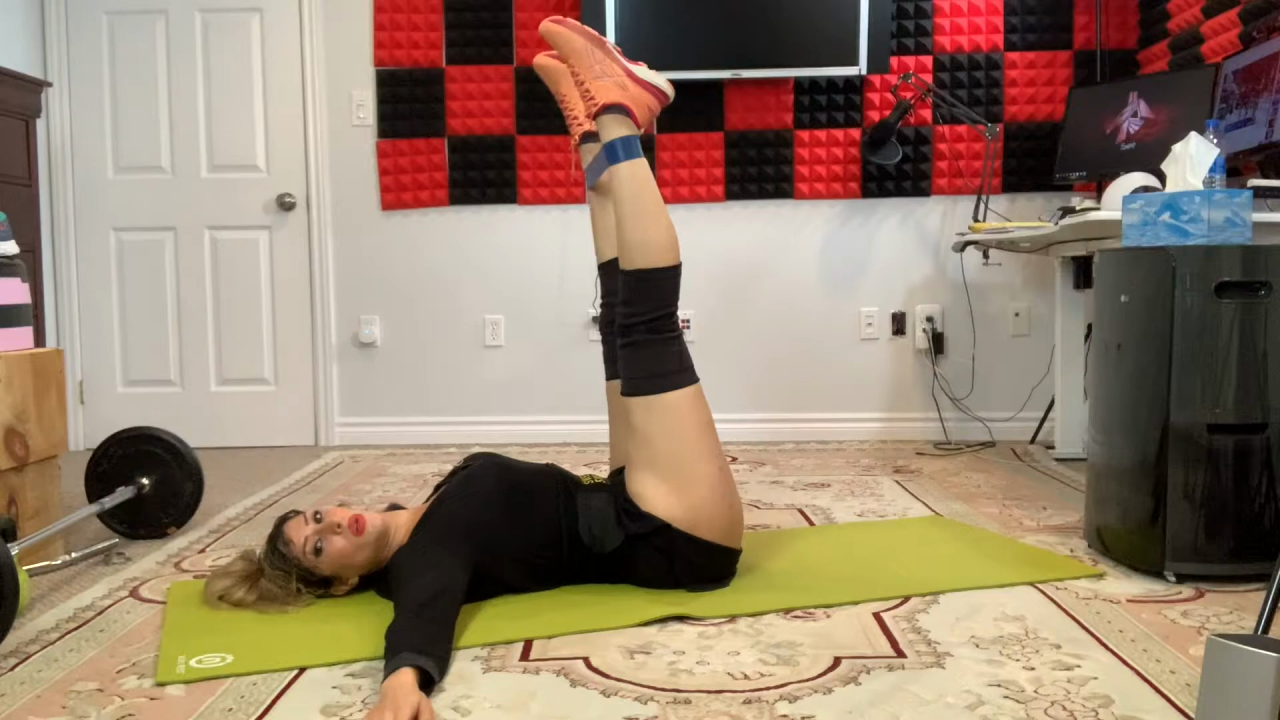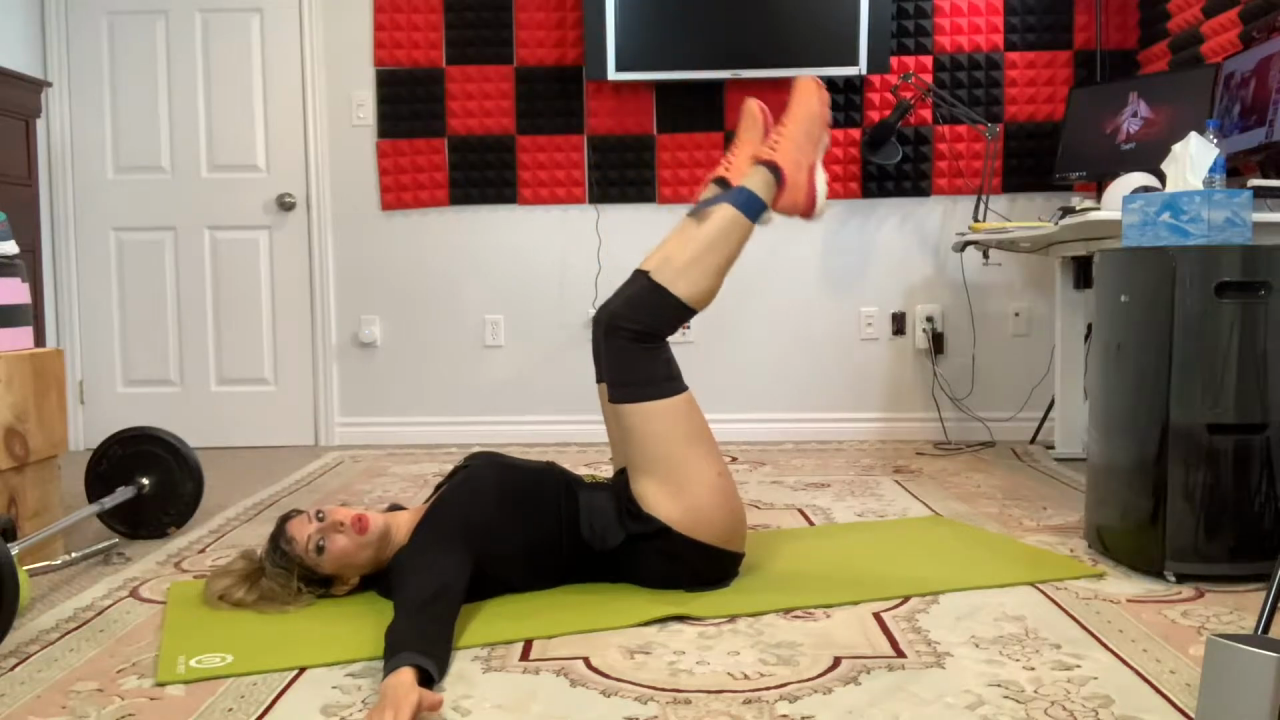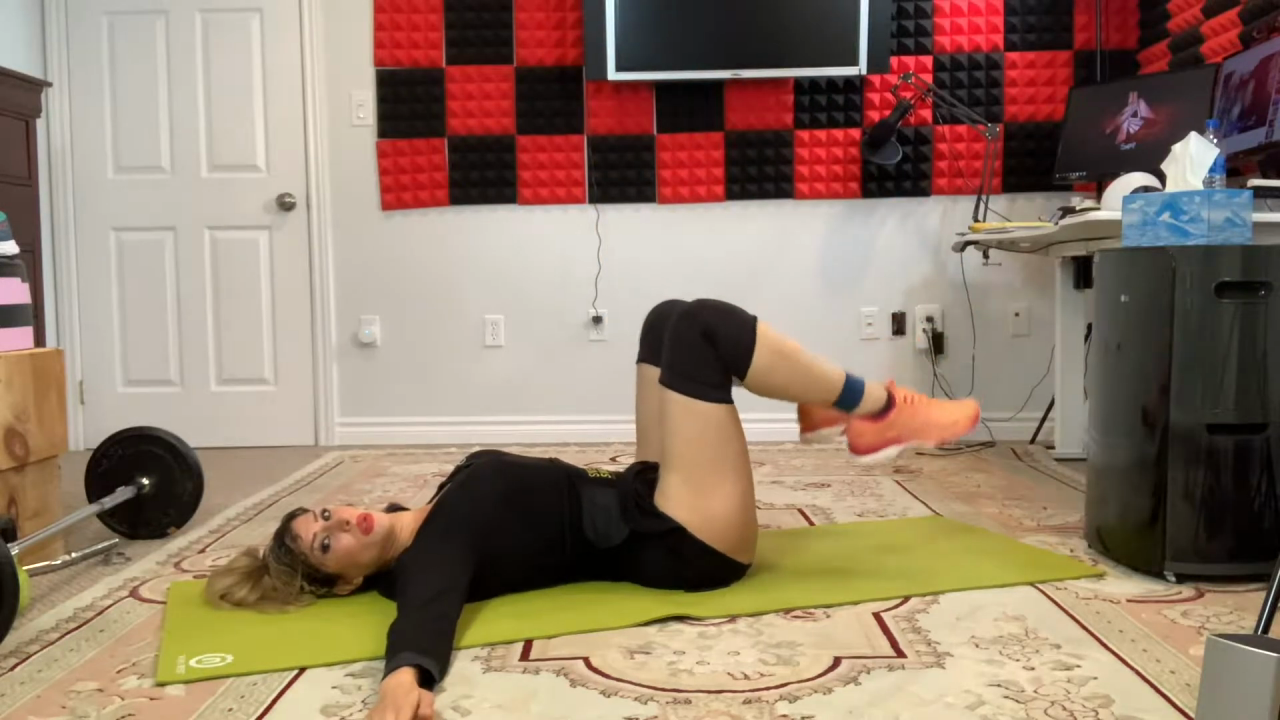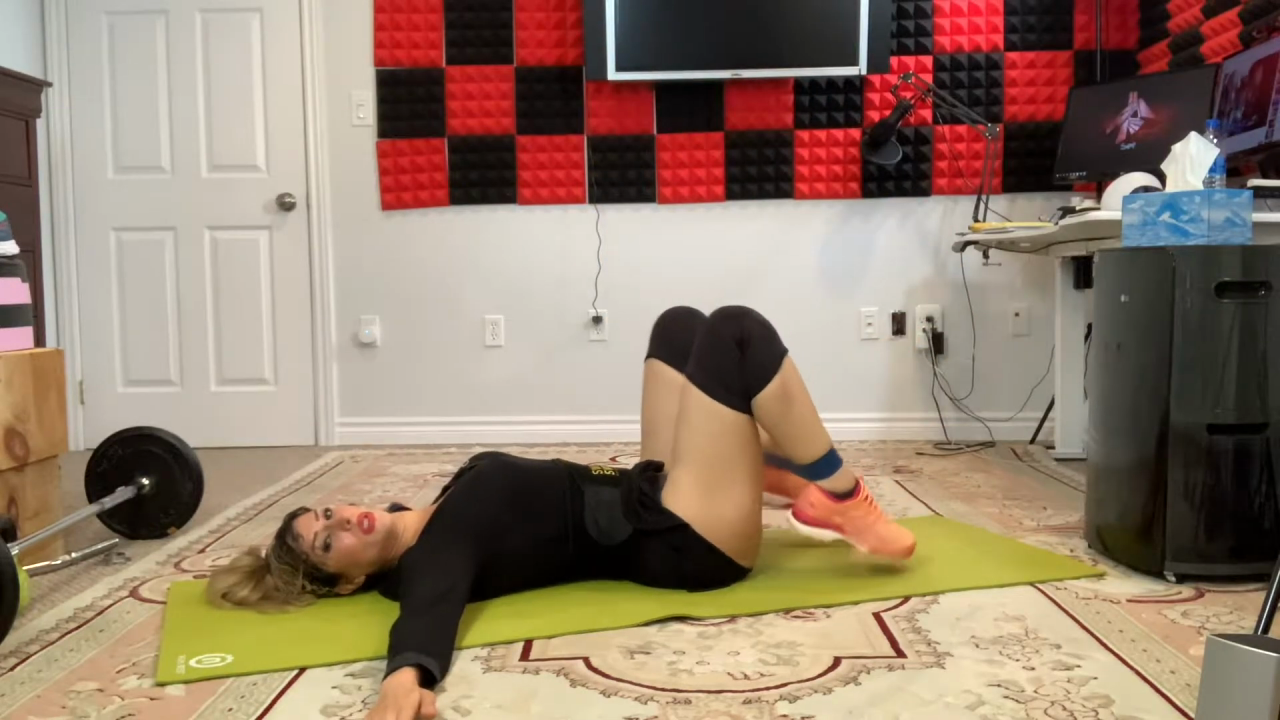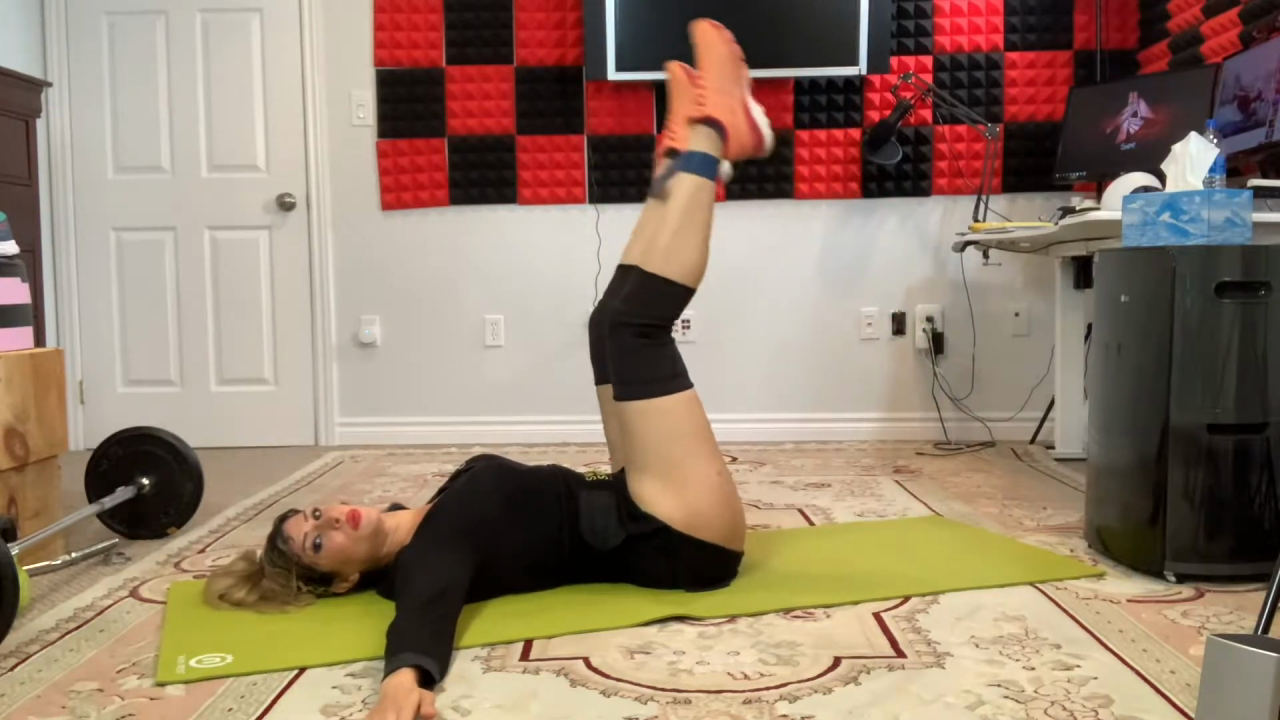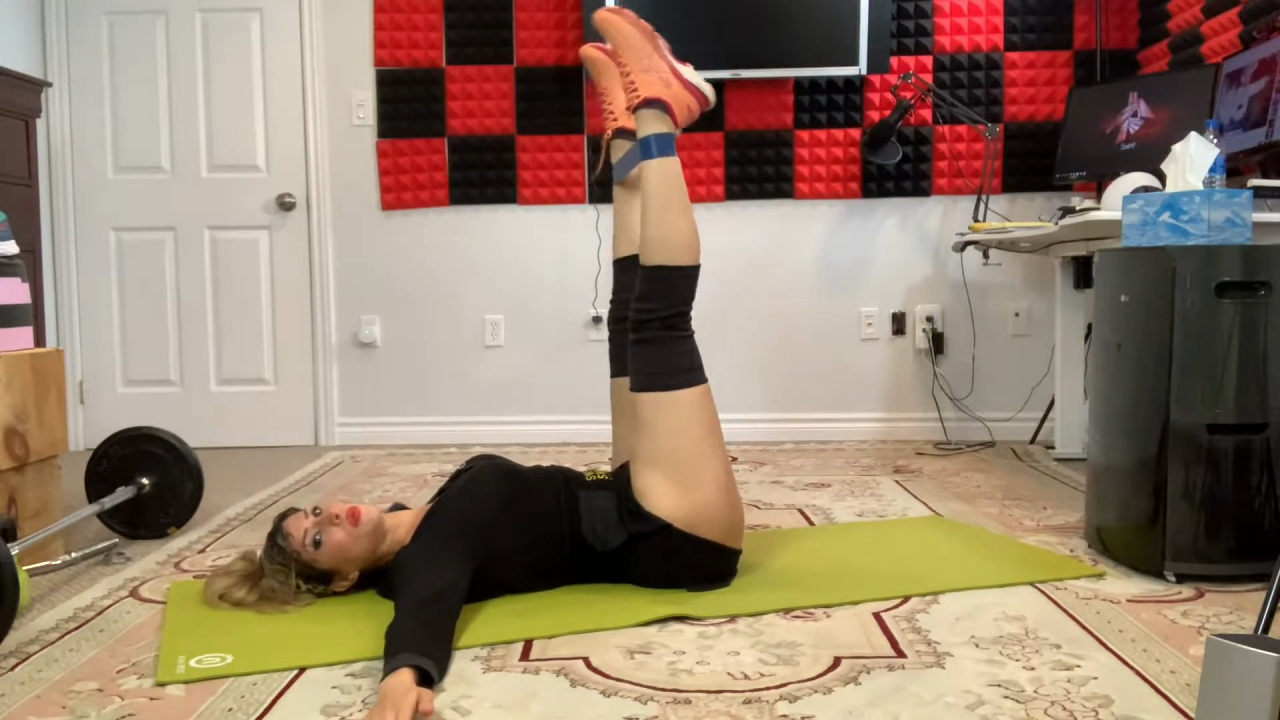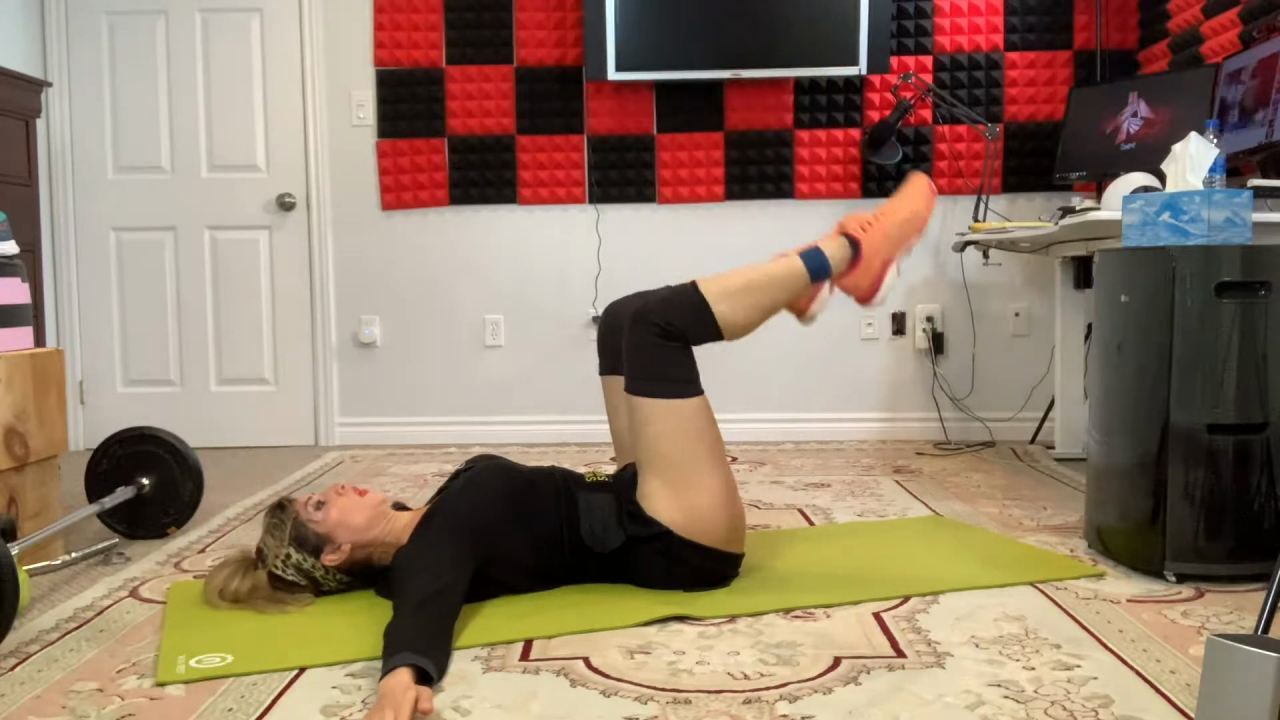
dt=0.7s
person 1, frame 1
left shoulder: (422, 522)
right shoulder: (418, 564)
right elbow: (424, 616)
left hip: (629, 517)
right hip: (678, 543)
right knee: (643, 323)
left ankle: (597, 133)
right ankle: (613, 121)
person 1, frame 2
left shoulder: (416, 520)
right shoulder: (415, 562)
right elbow: (424, 615)
left hip: (645, 528)
right hip: (683, 544)
left knee: (626, 330)
right knee: (624, 326)
left ankle: (741, 184)
right ankle: (768, 182)
person 1, frame 3
left shoulder: (421, 522)
right shoulder: (420, 565)
right elbow: (425, 617)
left hip: (638, 499)
right hip: (684, 545)
left knee: (672, 320)
right knee: (699, 329)
left ankle: (837, 404)
right ankle: (878, 408)
person 1, frame 4
left shoulder: (426, 519)
right shoulder: (425, 563)
right elbow: (427, 615)
left hip: (641, 500)
right hip: (684, 544)
left knee: (681, 325)
right knee: (739, 331)
left ankle: (796, 477)
right ankle: (840, 498)
person 1, frame 5
left shoulder: (423, 521)
right shoulder: (422, 564)
right elbow: (426, 615)
left hip: (642, 525)
right hip: (685, 544)
left knee: (621, 325)
right knee: (628, 326)
left ankle: (685, 155)
right ankle: (710, 137)
person 1, frame 6
left shoulder: (418, 525)
right shoulder: (419, 564)
right elbow: (426, 611)
left hip: (629, 513)
right hip: (678, 544)
right knee: (654, 318)
left ankle: (635, 130)
right ankle: (656, 115)
person 1, frame 7
left shoulder: (415, 532)
right shoulder: (415, 563)
right elbow: (424, 611)
left hip: (628, 517)
right hip: (678, 548)
left knee: (628, 323)
right knee: (649, 324)
left ankle: (805, 272)
right ankle: (845, 252)
